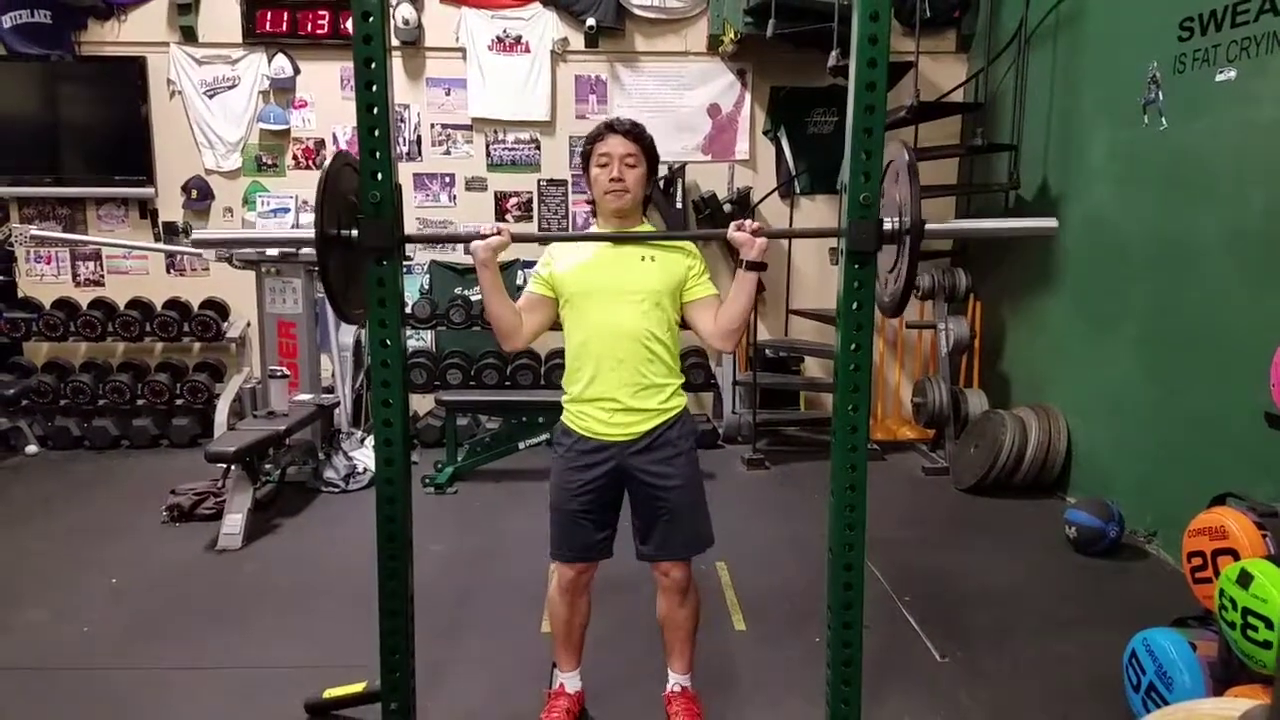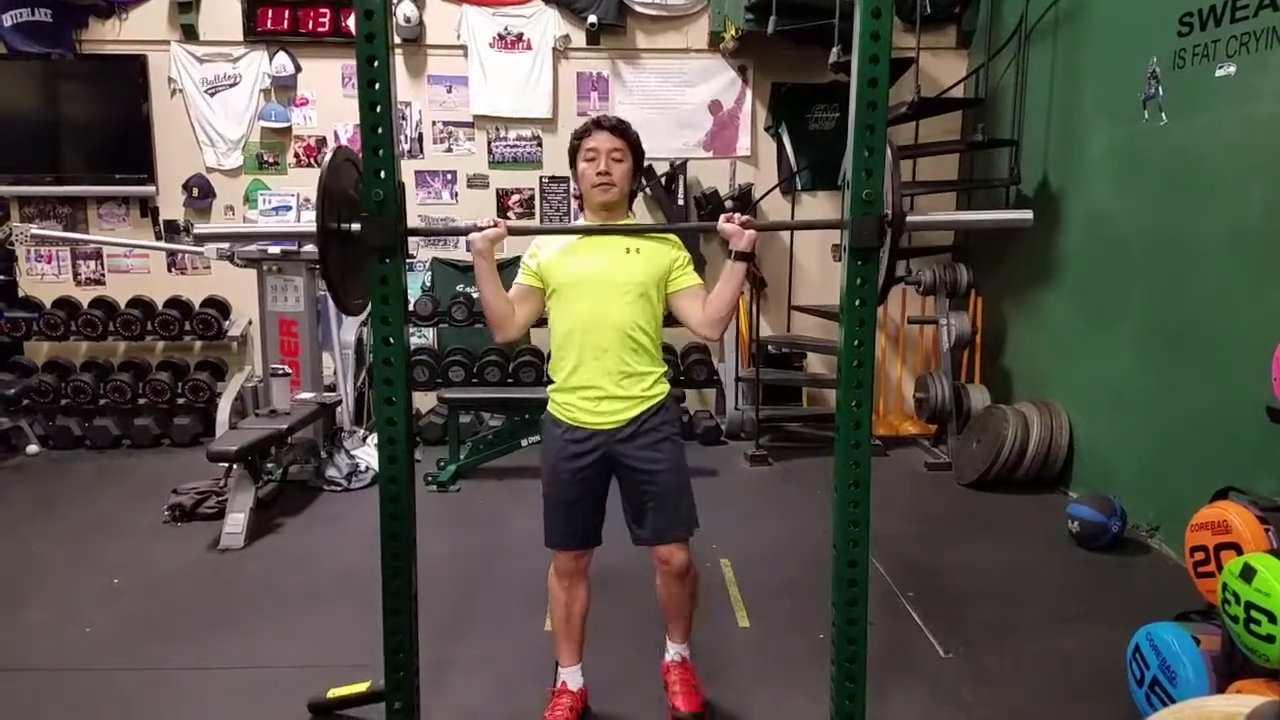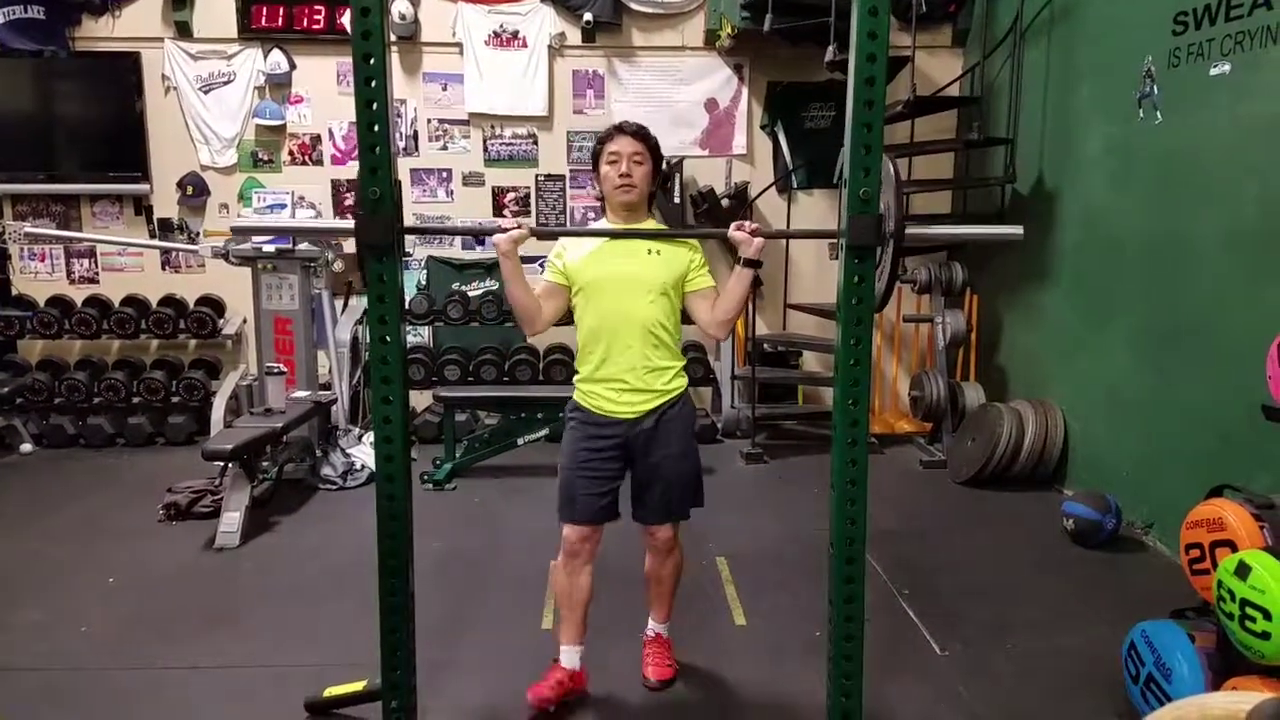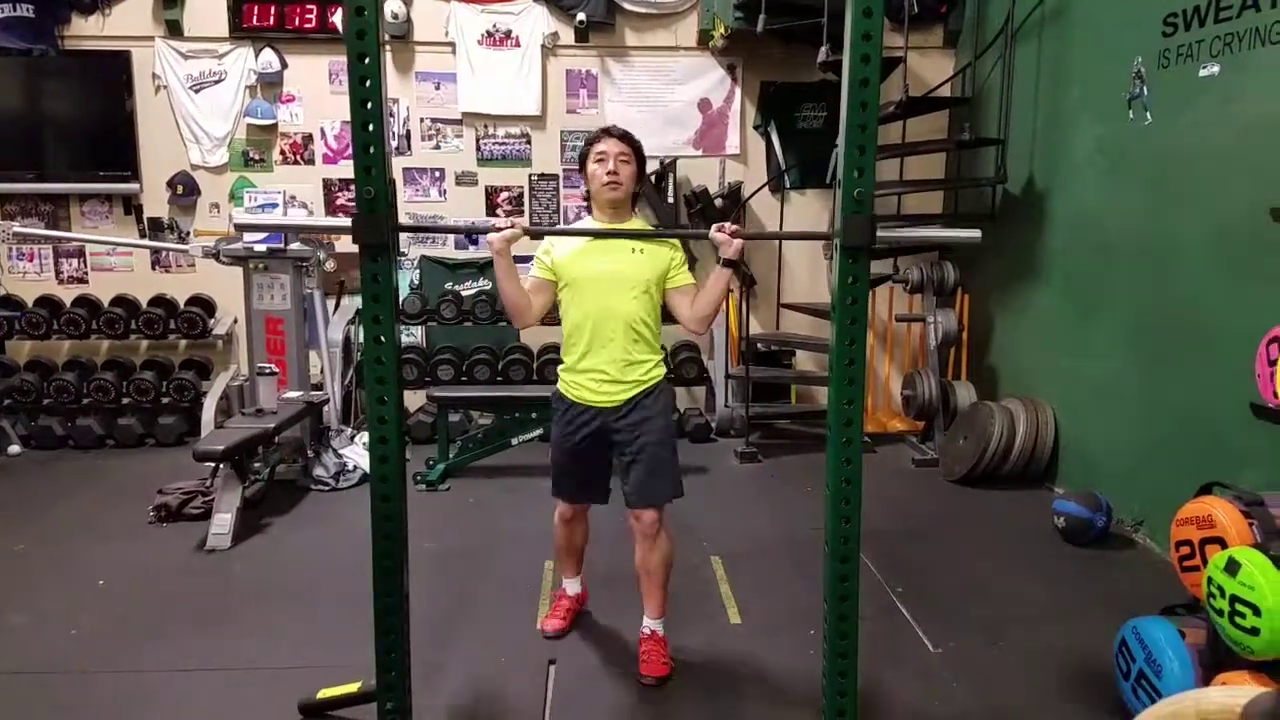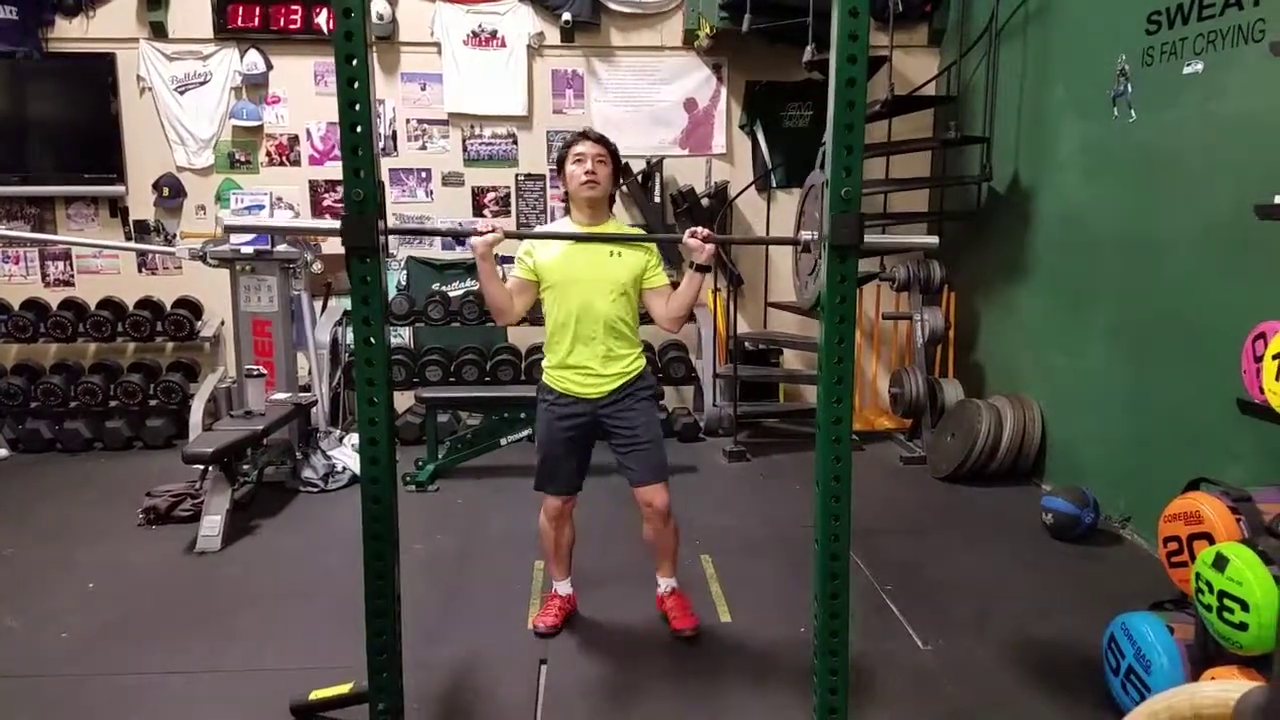
dt=0.4s
person 1, frame 1
left shoulder: (681, 253)
right shoulder: (560, 256)
left elbow: (723, 336)
right elbow: (513, 336)
left wrist: (751, 264)
right wrist: (487, 266)
left hip: (662, 433)
right hip: (583, 436)
left knee: (674, 572)
right knee: (571, 573)
person 1, frame 2
left shoulder: (665, 246)
right shoulder: (548, 247)
left elbow: (709, 325)
right elbow: (506, 327)
left wrist: (738, 255)
right wrist: (483, 257)
left hip: (647, 420)
right hip: (570, 424)
left knee: (674, 556)
right knee: (569, 561)
left ankle: (678, 655)
person 1, frame 3
left shoulder: (682, 246)
right shoulder: (571, 246)
left elbow: (717, 325)
right elbow: (533, 322)
left wrist: (747, 262)
right wrist: (508, 260)
left hip: (664, 411)
right hip: (593, 411)
left knee: (663, 534)
right knee: (576, 539)
left ankle: (657, 634)
right ankle: (568, 663)
person 1, frame 4
left shoulder: (663, 244)
right shoulder: (558, 243)
left elbow: (696, 320)
right elbow: (523, 315)
left wrist: (725, 262)
right wrist: (502, 257)
left hip: (643, 398)
right hip: (576, 399)
left knee: (649, 519)
right knee: (570, 510)
left ankle: (652, 632)
right ankle: (571, 590)
person 1, frame 5
left shoulder: (640, 246)
right shoulder: (539, 244)
left elbow: (671, 319)
right elbow: (505, 315)
left wrist: (698, 266)
right wrist: (483, 259)
left hip: (628, 389)
right hip: (562, 394)
left knee: (656, 501)
right knee: (556, 506)
left ankle: (669, 589)
right ankle: (562, 593)
